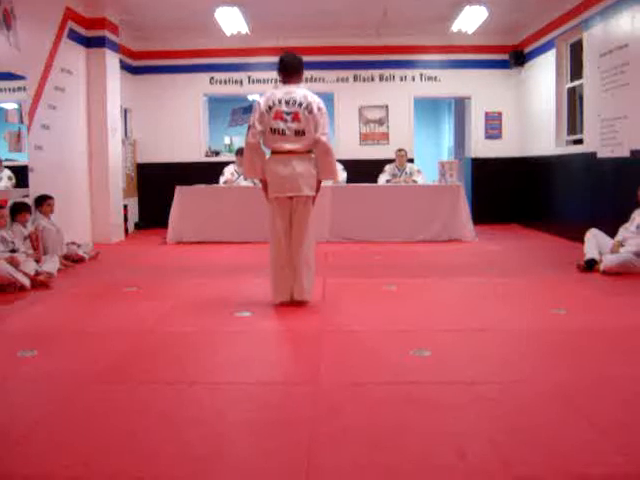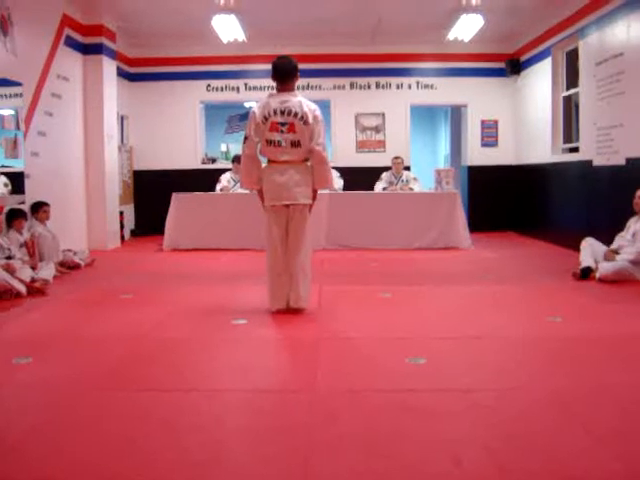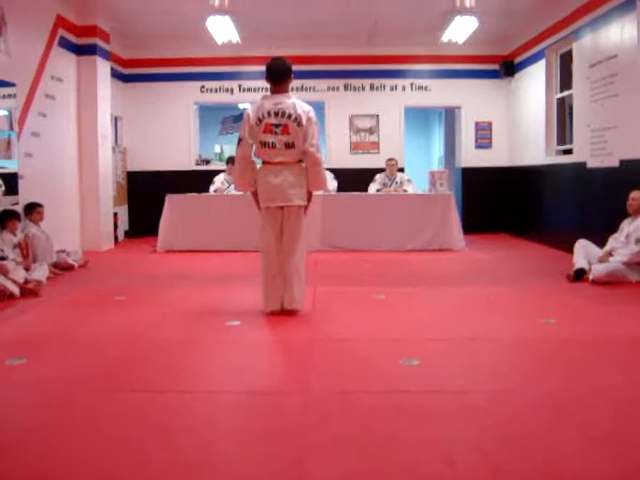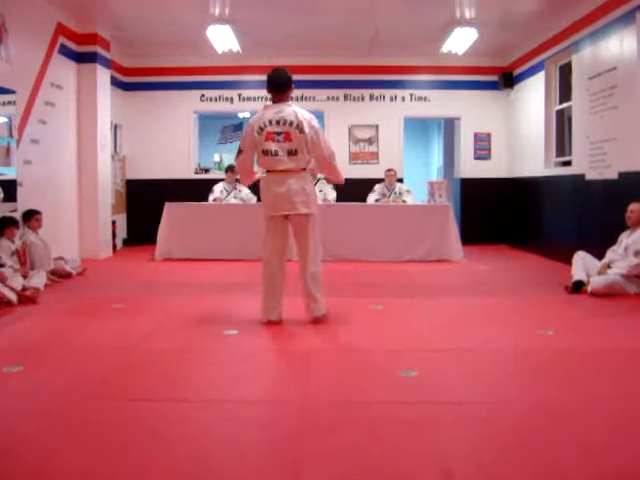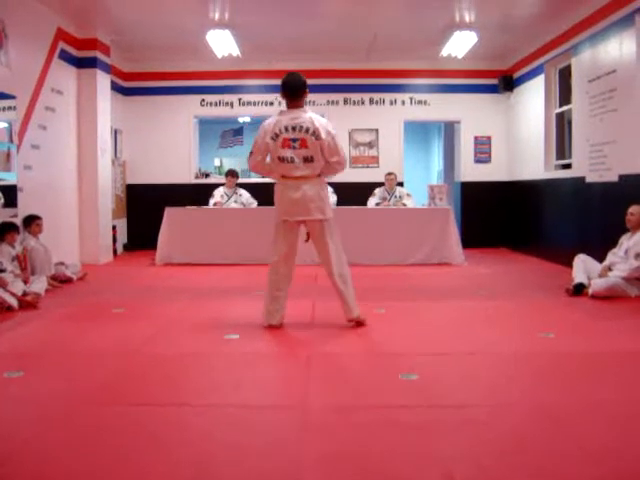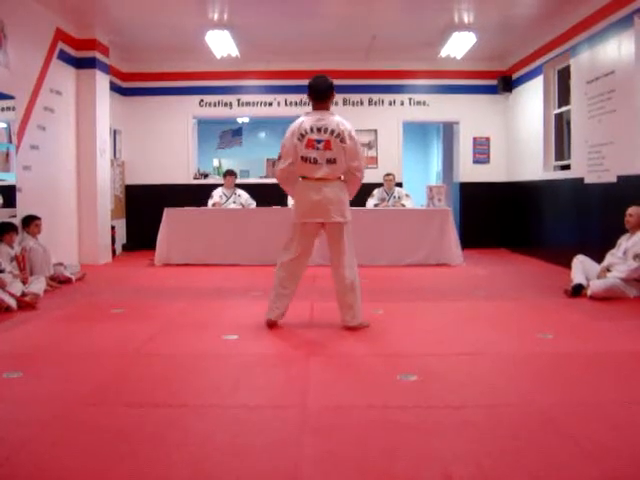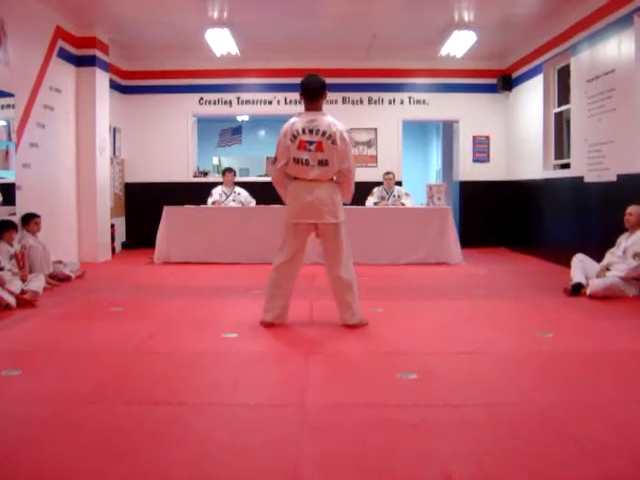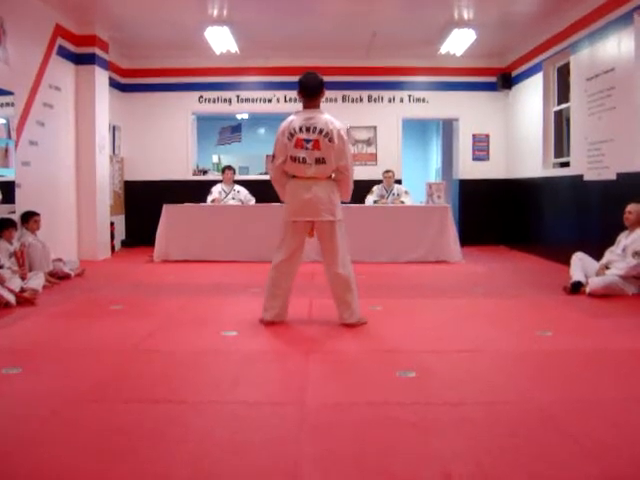
dt=0.3s
person 1, frame 1
left shoulder: (265, 100)
right shoulder: (314, 101)
left elbow: (252, 141)
right elbow: (323, 142)
left wrist: (261, 175)
right wrist: (322, 177)
left hip: (276, 169)
right hip: (304, 169)
left knee: (279, 236)
right knee: (303, 235)
left ankle: (282, 294)
right ankle: (301, 293)
person 1, frame 2
left shoulder: (259, 109)
right shoulder: (310, 109)
left elbow: (249, 151)
right elbow: (318, 152)
left wrist: (256, 185)
right wrist: (317, 186)
left hip: (273, 179)
right hip: (300, 178)
left knee: (275, 244)
right knee: (299, 243)
left ankle: (278, 301)
right ankle: (298, 300)
person 1, frame 3
left shoulder: (254, 111)
right shoulder: (303, 110)
left elbow: (243, 153)
right elbow: (312, 153)
left wrist: (249, 187)
right wrist: (313, 187)
left hip: (267, 179)
right hip: (295, 179)
left knee: (270, 245)
right knee: (293, 245)
left ankle: (272, 302)
right ankle: (291, 301)
person 1, frame 4
left shoulder: (256, 121)
right shoulder: (306, 118)
left elbow: (243, 159)
right elbow: (325, 155)
left wrist: (248, 178)
right wrist: (337, 178)
left hip: (271, 187)
right hip: (299, 186)
left knee: (273, 254)
right knee: (309, 252)
left ankle: (271, 312)
right ankle: (316, 309)
person 1, frame 5
left shoulder: (270, 126)
right shoulder: (320, 124)
left elbow: (255, 162)
right elbow: (338, 162)
left hip: (286, 195)
right hip: (314, 194)
left knee: (281, 259)
right knee: (332, 256)
left ankle: (273, 316)
right ankle: (352, 312)
person 1, frame 6
left shoulder: (297, 127)
right shoulder: (344, 127)
left elbow: (283, 168)
right elbow: (357, 169)
left hip: (306, 195)
right hip: (335, 196)
left knee: (292, 258)
right knee: (344, 260)
left ankle: (274, 314)
right ankle: (352, 318)
person 1, frame 7
left shoulder: (289, 127)
right shoulder: (336, 128)
left elbow: (279, 171)
right elbow: (347, 171)
right wrist: (343, 198)
left hip: (298, 197)
right hip: (327, 197)
left knee: (286, 259)
right knee: (339, 261)
left ankle: (272, 314)
right ankle: (351, 316)
person 1, frame 8
left shoulder: (287, 126)
right shoulder: (334, 126)
left elbow: (277, 169)
right elbow: (345, 168)
right wrist: (342, 196)
left hip: (297, 195)
right hip: (325, 195)
left knee: (285, 257)
right knee: (337, 259)
left ankle: (272, 313)
right ankle: (350, 315)
